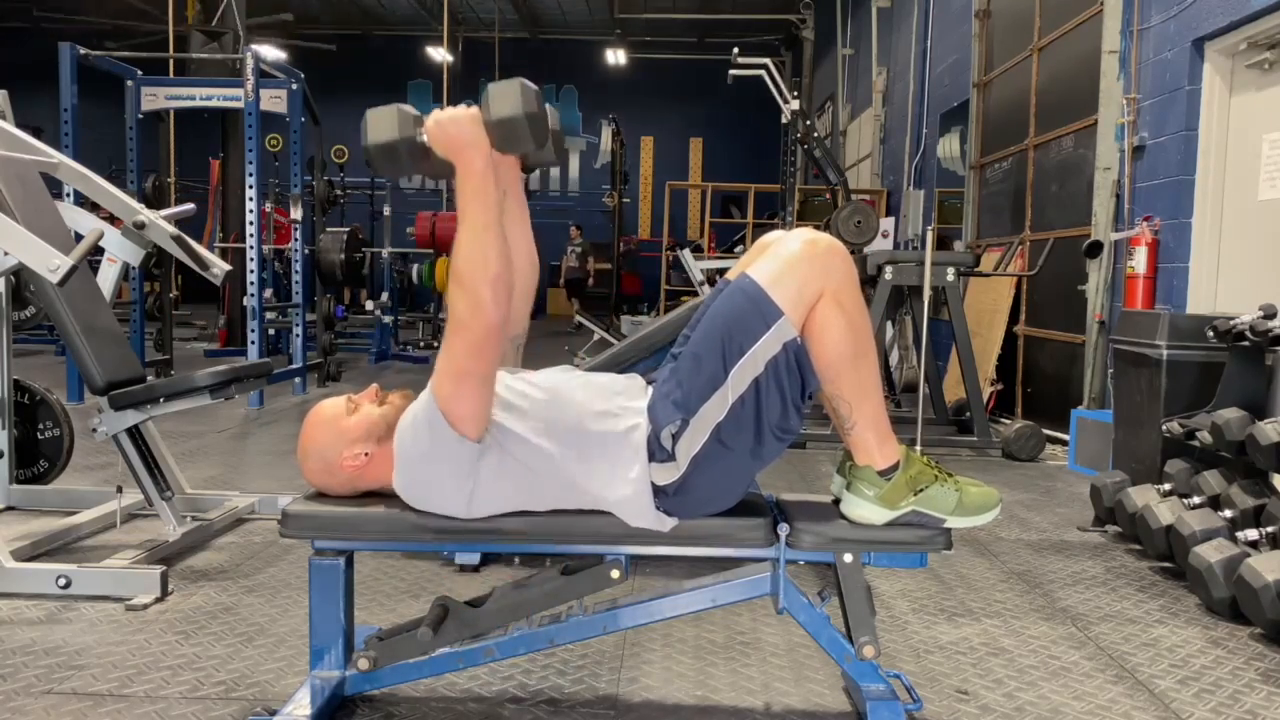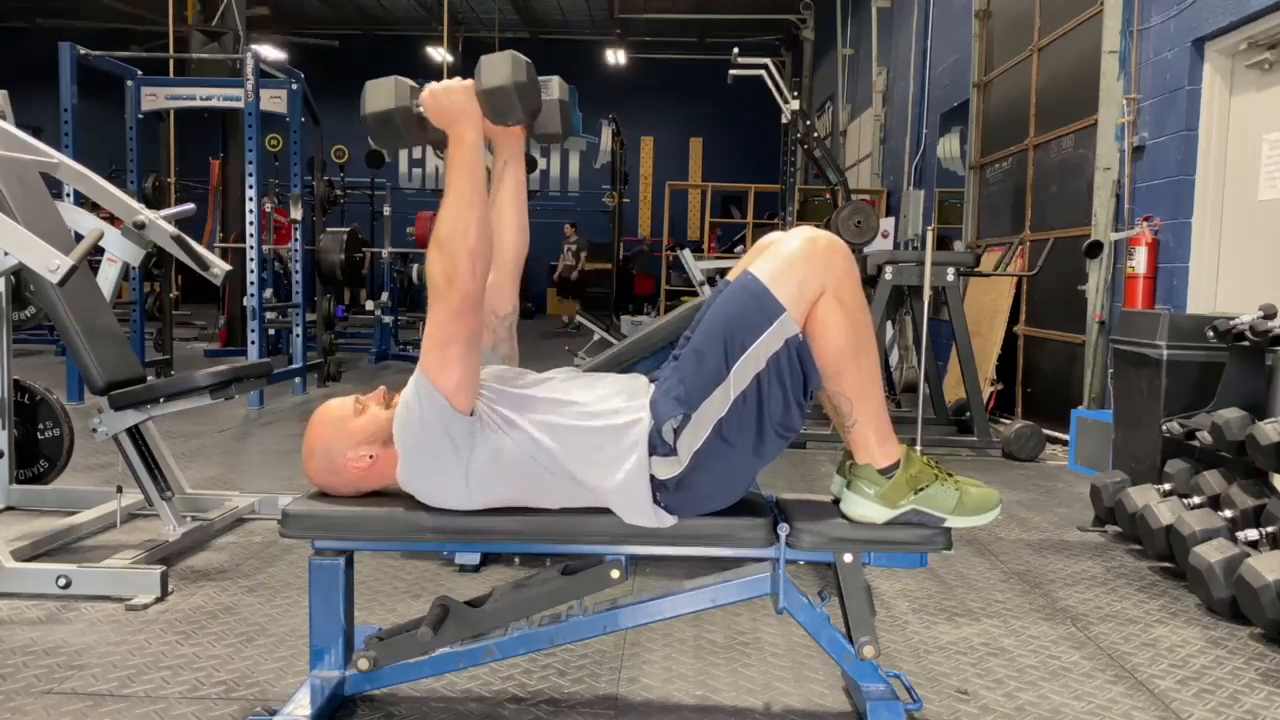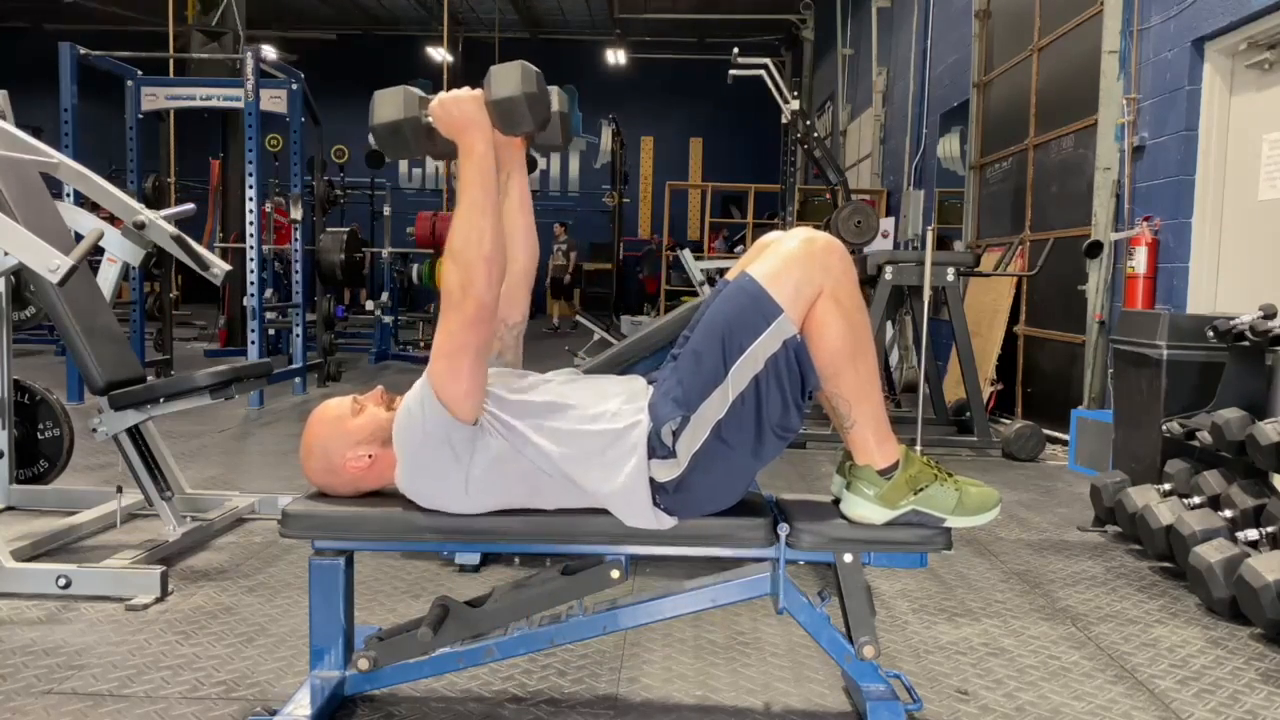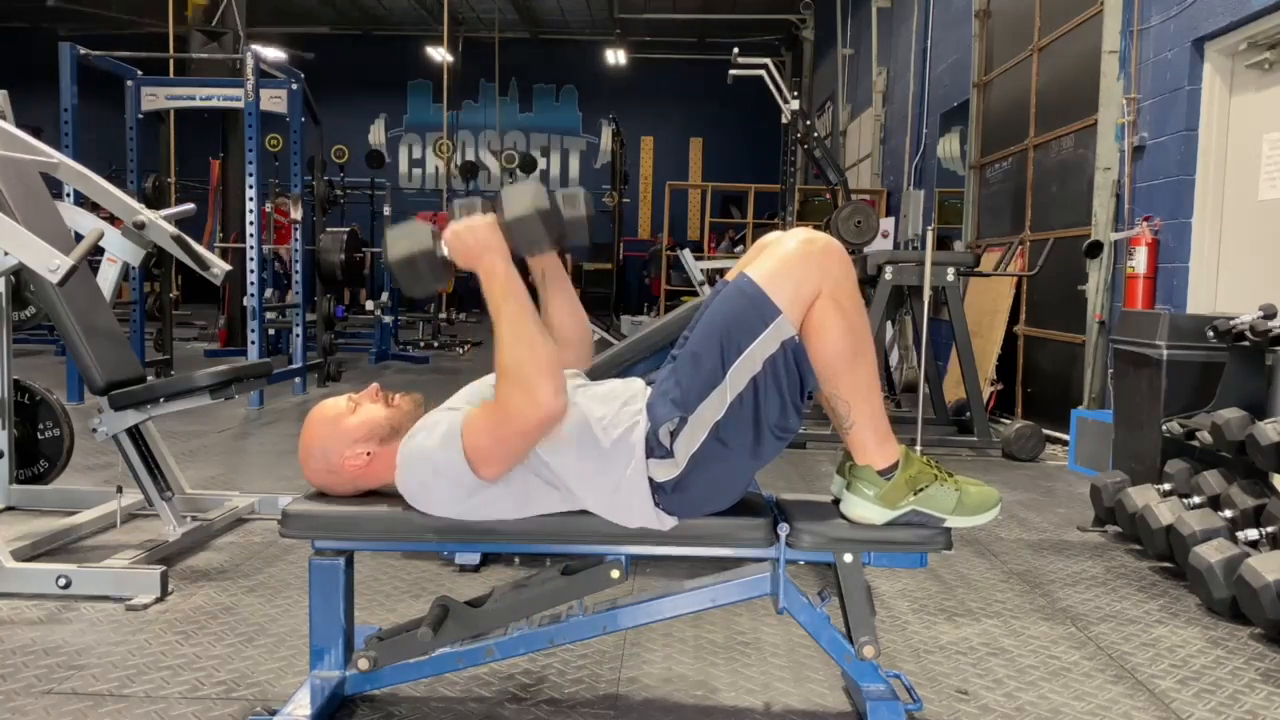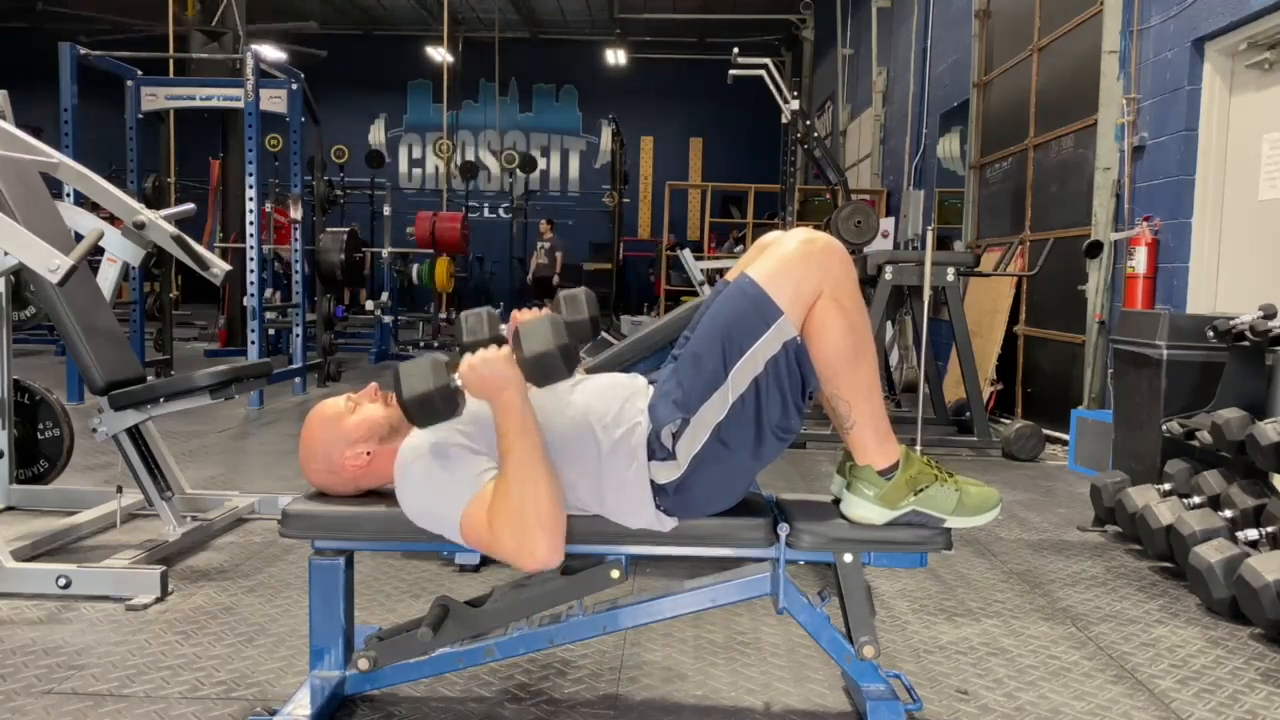
dt=0.4s
person 1, frame 1
left shoulder: (455, 419)
right shoulder: (428, 456)
left elbow: (512, 305)
right elbow: (479, 322)
left wrist: (505, 172)
right wrist: (470, 162)
left hip: (663, 426)
right hip: (675, 456)
left knee: (781, 251)
right knee: (814, 259)
left ankle: (868, 462)
right ankle: (885, 476)
person 1, frame 2
left shoulder: (462, 404)
right shoulder: (428, 443)
left elbow: (497, 281)
right elbow: (456, 288)
left wrist: (507, 148)
right wrist: (463, 132)
left hip: (669, 422)
right hip: (679, 453)
left knee: (782, 251)
right knee: (815, 256)
left ankle: (868, 460)
right ankle: (885, 476)
person 1, frame 3
left shoulder: (463, 409)
right shoulder: (429, 445)
left elbow: (513, 289)
right elbow: (474, 301)
left wrist: (507, 157)
right wrist: (473, 142)
left hip: (668, 429)
right hip: (676, 456)
left knee: (781, 255)
right knee: (812, 258)
left ankle: (868, 464)
right ankle: (884, 476)
person 1, frame 4
left shoulder: (442, 429)
right shoulder: (426, 461)
left elbow: (571, 365)
right elbow: (543, 402)
left wrist: (540, 256)
right wrist: (492, 262)
left hip: (660, 421)
right hip: (676, 454)
left knee: (780, 252)
right knee: (811, 257)
left ankle: (867, 465)
right ankle: (884, 475)
person 1, frame 5
left shoulder: (439, 438)
right shoulder: (427, 473)
right elbow: (539, 547)
right wrist: (508, 396)
left hip: (661, 413)
right hip: (678, 454)
left knee: (782, 252)
right knee: (812, 257)
left ankle: (867, 465)
right ankle: (885, 476)
